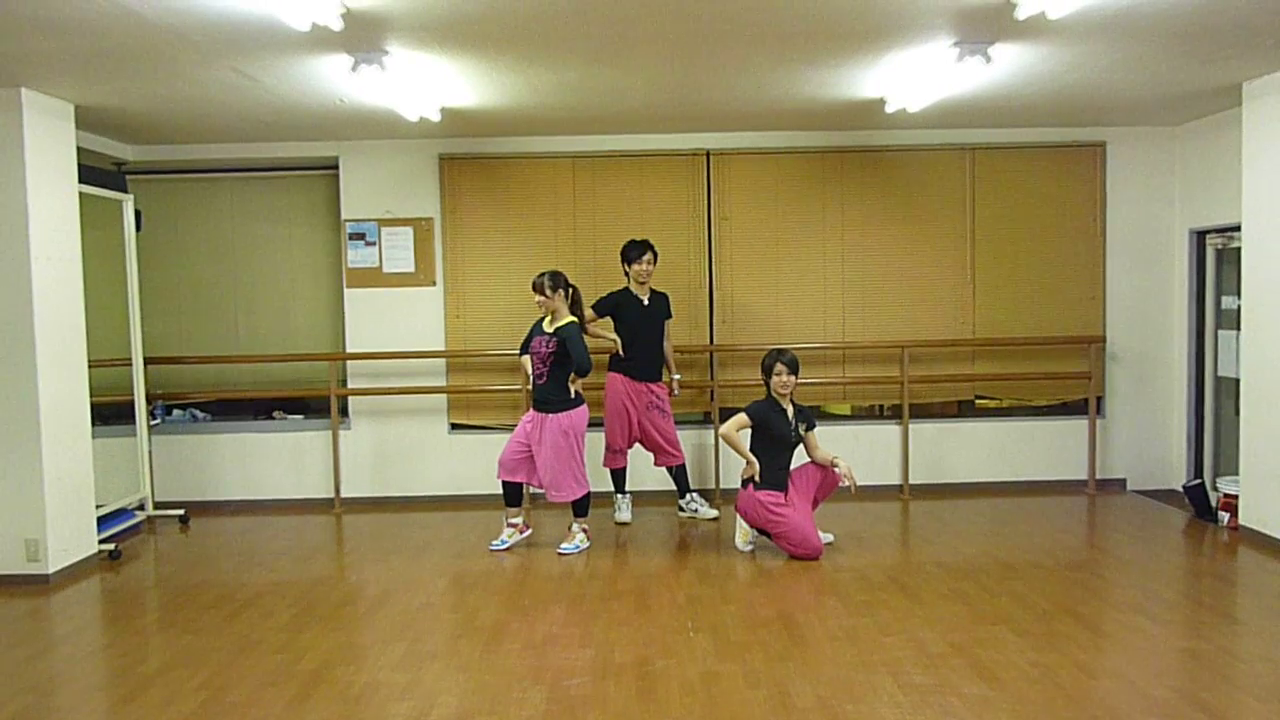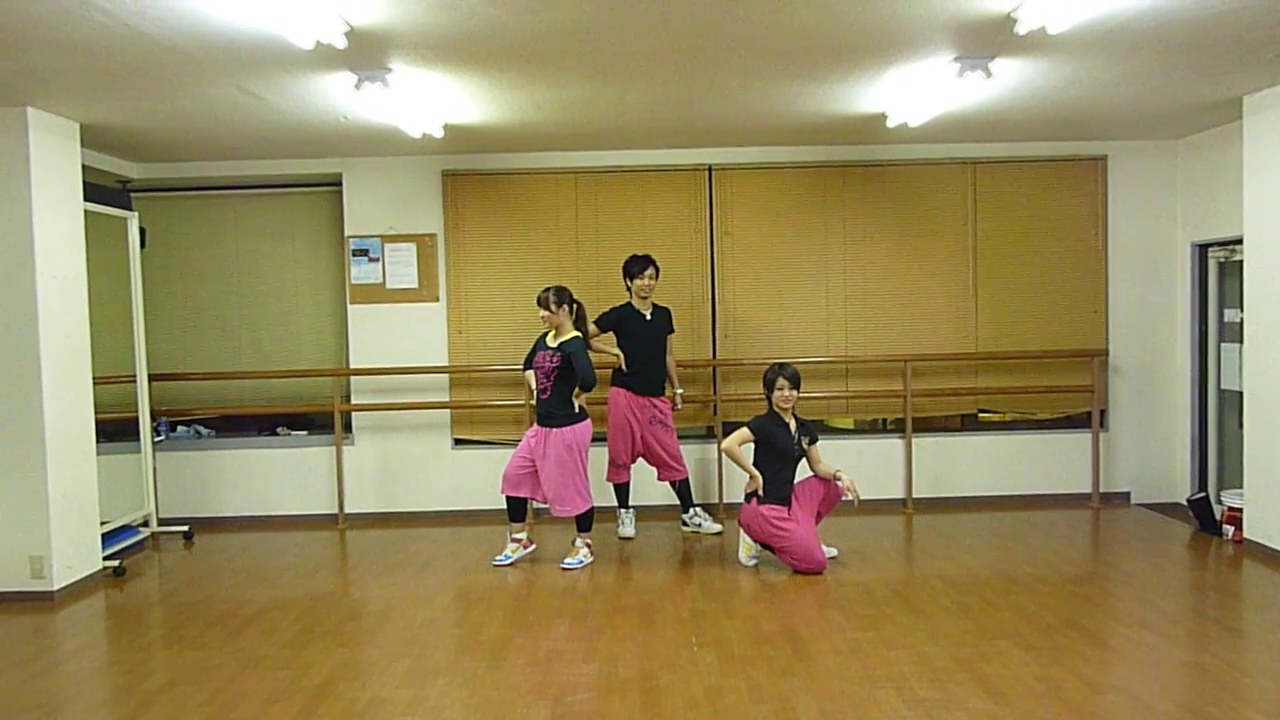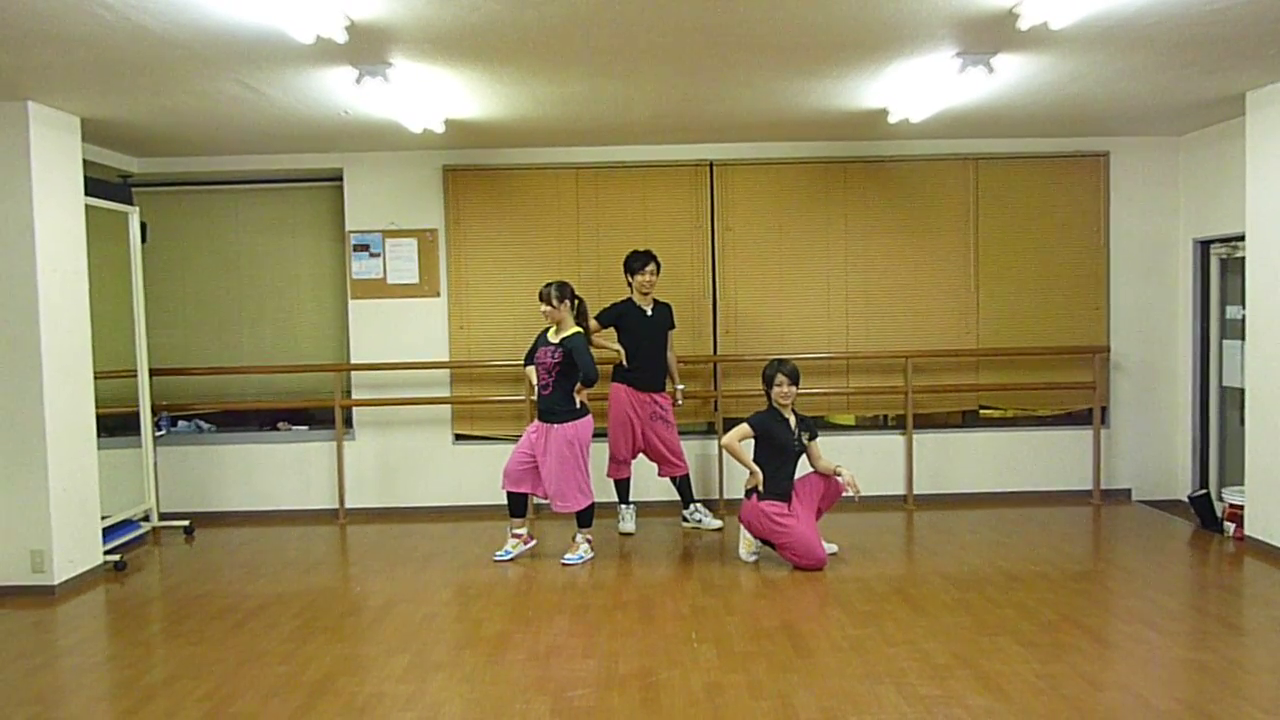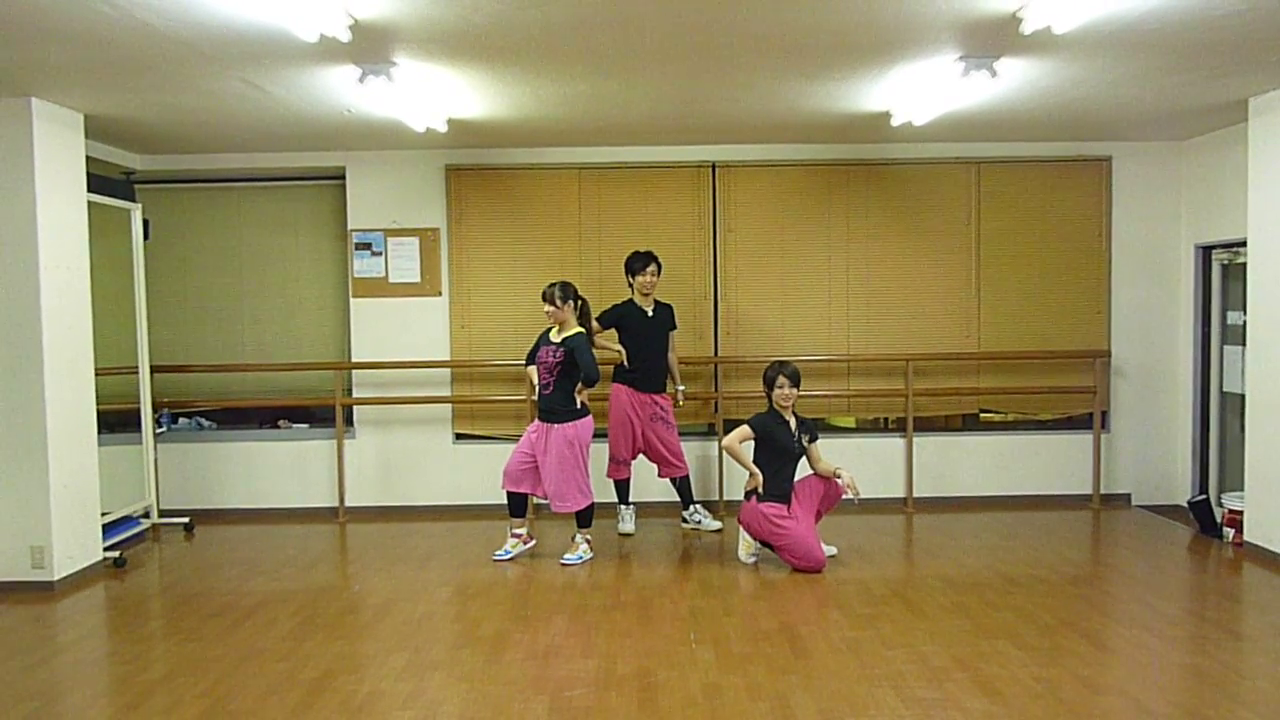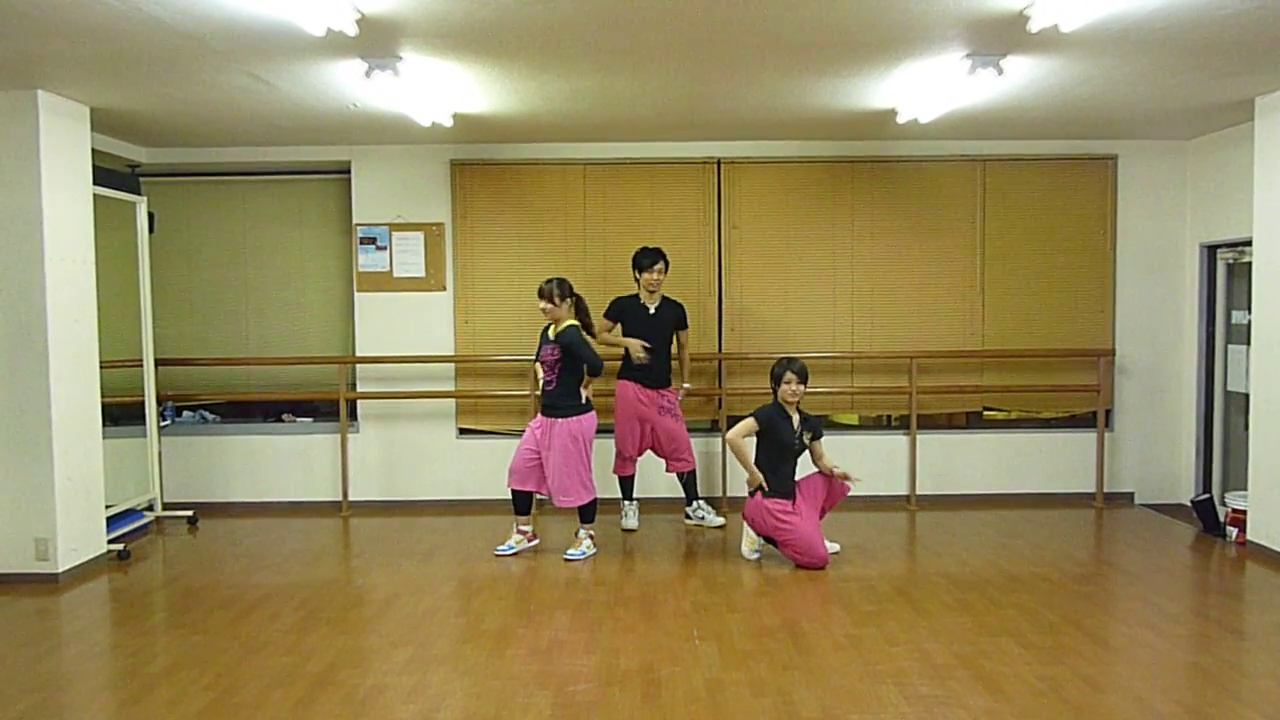
dt=1s
person 1, frame 1
left shoulder: (662, 300)
right shoulder: (616, 300)
right elbow: (581, 323)
left wrist: (674, 376)
right wrist: (611, 336)
left hip: (653, 382)
right hip: (622, 380)
left knee: (668, 441)
right knee: (618, 441)
left ankle: (686, 499)
right ankle: (622, 499)
person 1, frame 2
left shoulder: (664, 315)
right shoulder: (619, 315)
right elbow: (583, 338)
left wrist: (677, 390)
right wrist: (614, 351)
left hip: (656, 397)
right hip: (625, 395)
left knee: (672, 455)
right knee: (622, 455)
left ankle: (690, 513)
right ankle: (625, 514)
person 1, frame 3
left shoulder: (665, 311)
right shoulder: (619, 310)
left wrist: (678, 386)
right wrist: (615, 347)
left hip: (656, 393)
right hip: (625, 391)
left knee: (672, 451)
right knee: (622, 451)
left ankle: (690, 509)
right ankle: (625, 509)
person 1, frame 4
left shoulder: (666, 311)
right shoulder: (621, 311)
left wrist: (679, 387)
right wrist: (616, 347)
left hip: (657, 394)
right hip: (626, 391)
left knee: (672, 452)
right knee: (622, 451)
left ankle: (690, 510)
right ankle: (625, 510)
person 1, frame 5
left shoulder: (675, 309)
right shoulder: (623, 305)
left elbow: (683, 347)
right elbow: (600, 335)
left wrist: (686, 383)
right wrist: (626, 341)
left hip: (664, 390)
right hip: (632, 387)
left knee: (681, 446)
right knee: (627, 449)
left ankle: (694, 507)
right ankle: (628, 506)
person 2, frame 1
left shoulder: (570, 330)
right shoulder: (540, 325)
left elbow: (584, 365)
right elbow: (525, 350)
left wrist: (572, 382)
left hip: (565, 414)
right hip: (538, 412)
left knee: (568, 472)
right knee: (509, 461)
left ankle: (580, 530)
right ankle: (515, 525)
person 2, frame 2
left shoulder: (574, 345)
right shoulder: (543, 340)
left elbow: (589, 379)
right elbow: (528, 365)
left wrist: (576, 396)
left hip: (568, 428)
right hip: (542, 426)
left knee: (573, 487)
right knee: (514, 476)
left ankle: (583, 545)
right ankle: (519, 540)
person 2, frame 3
left shoulder: (575, 340)
right shoulder: (544, 336)
left elbow: (591, 375)
right elbow: (529, 361)
left wrist: (577, 391)
right wrist: (536, 384)
left hip: (569, 423)
right hip: (543, 422)
left knee: (574, 482)
right knee: (514, 471)
left ankle: (584, 541)
right ankle: (519, 535)
person 2, frame 4
left shoulder: (578, 340)
right shoulder: (547, 335)
left elbow: (592, 375)
right elbow: (530, 360)
left wrist: (578, 392)
right wrist: (537, 384)
left hip: (570, 424)
right hip: (543, 422)
left knee: (574, 483)
right knee: (514, 471)
left ankle: (583, 541)
right ankle: (519, 535)
person 2, frame 5
left shoulder: (571, 334)
right shoulder: (548, 332)
left elbow: (595, 365)
left wrist: (583, 386)
left hip: (573, 418)
right hip: (546, 417)
left knee: (576, 477)
right knee: (520, 469)
left ankle: (587, 537)
right ankle: (523, 533)
person 3, frame 1
left shoulder: (803, 414)
right shoulder: (761, 409)
left elbow: (815, 452)
right elbow: (726, 430)
left wrist: (837, 461)
right wrist: (752, 460)
left hip: (785, 485)
right hip: (761, 493)
right knee: (811, 549)
left ankle: (797, 522)
right ankle: (757, 524)
person 3, frame 2
left shoulder: (805, 428)
right shoulder: (764, 423)
left elbow: (817, 466)
right elbow: (728, 445)
left wrist: (840, 475)
right wrist: (755, 474)
left hip: (788, 500)
right hip: (764, 507)
right knee: (815, 563)
left ankle: (801, 537)
right ankle: (759, 537)
person 3, frame 3
left shoulder: (805, 424)
right shoulder: (763, 419)
left elbow: (817, 462)
right elbow: (728, 441)
left wrist: (840, 470)
right wrist: (755, 470)
left hip: (789, 496)
right hip: (764, 503)
right knee: (815, 559)
left ankle: (801, 533)
right ankle: (760, 533)
person 3, frame 4
left shoulder: (805, 426)
right shoulder: (764, 421)
left elbow: (817, 464)
right elbow: (728, 442)
left wrist: (840, 472)
right wrist: (755, 472)
left hip: (788, 498)
right hip: (764, 505)
right knee: (814, 561)
left ankle: (801, 535)
right ankle: (759, 536)
person 3, frame 5
left shoulder: (810, 423)
right shoulder: (768, 414)
left elbow: (820, 459)
right elbow: (732, 436)
left wrist: (834, 470)
right wrist: (753, 473)
left hip: (791, 494)
right hip: (768, 501)
right knee: (818, 558)
left ankle: (805, 532)
right ankle: (763, 534)
